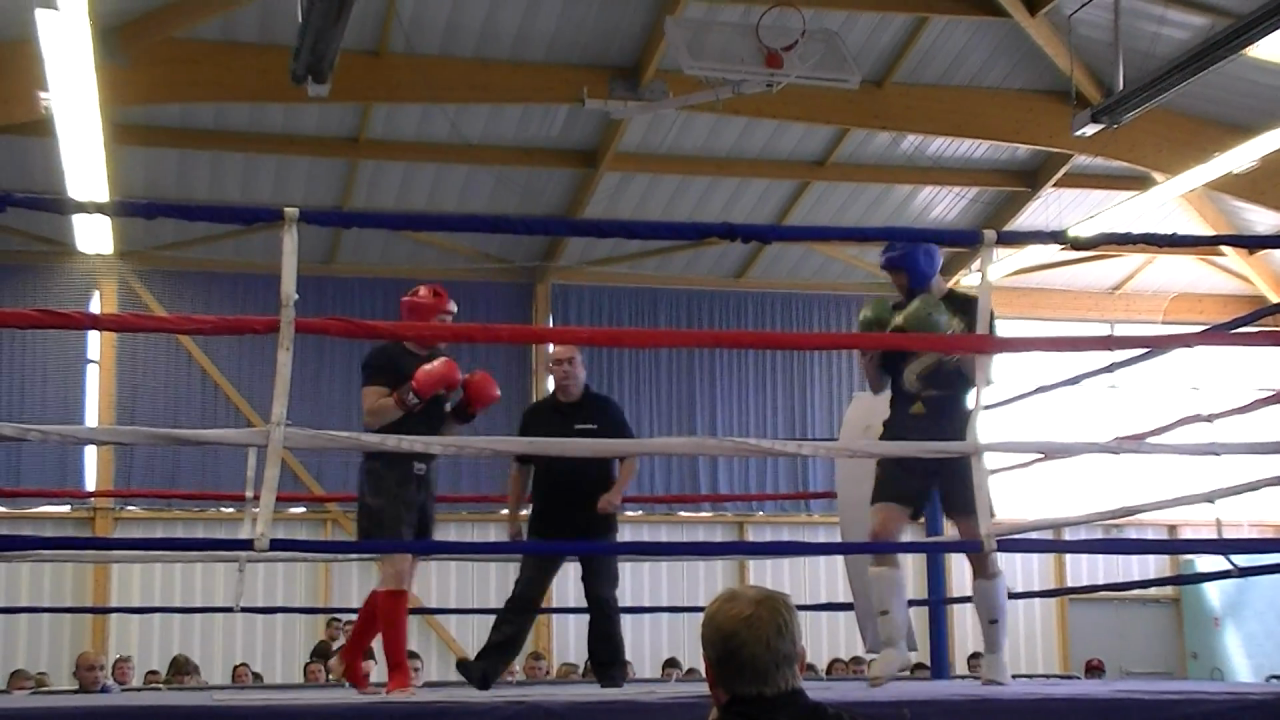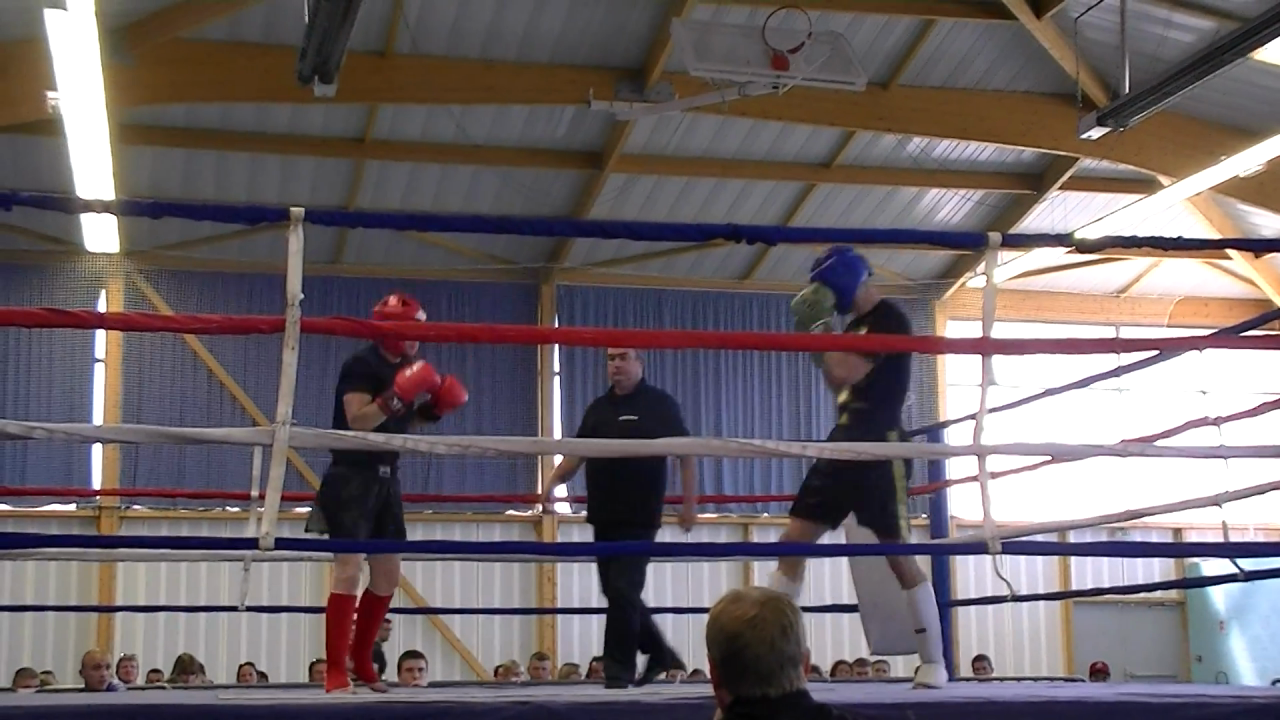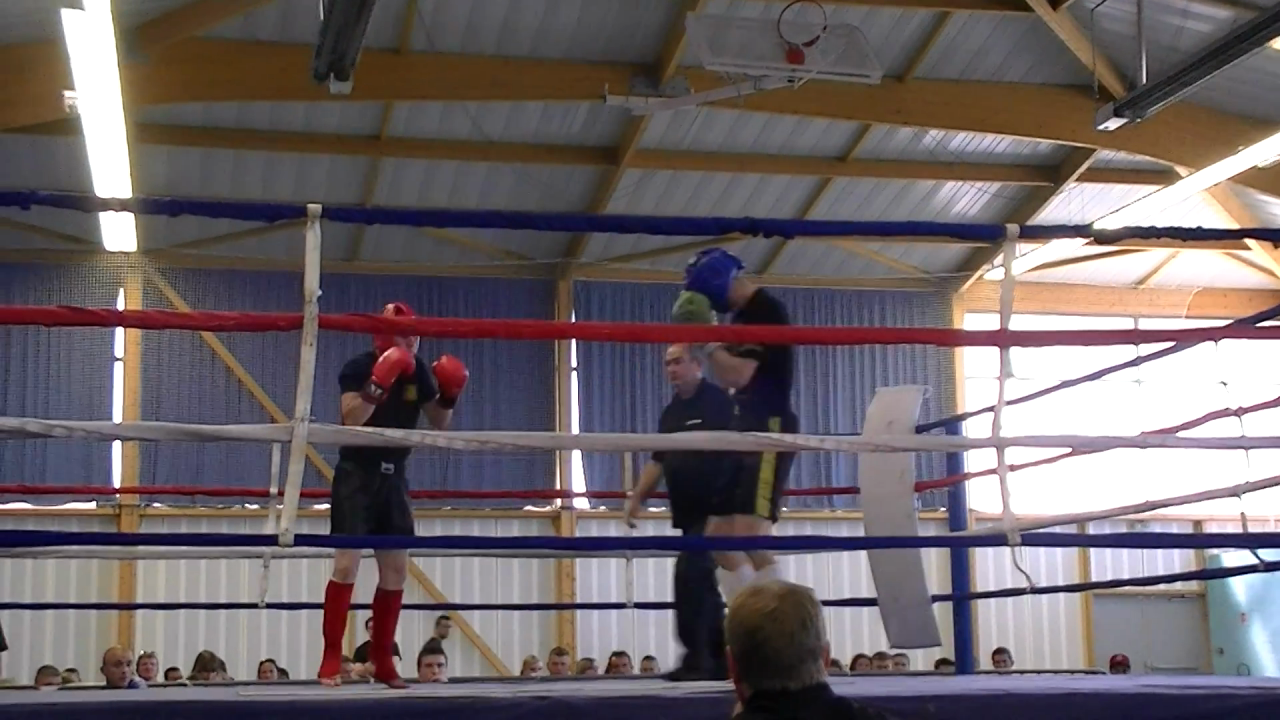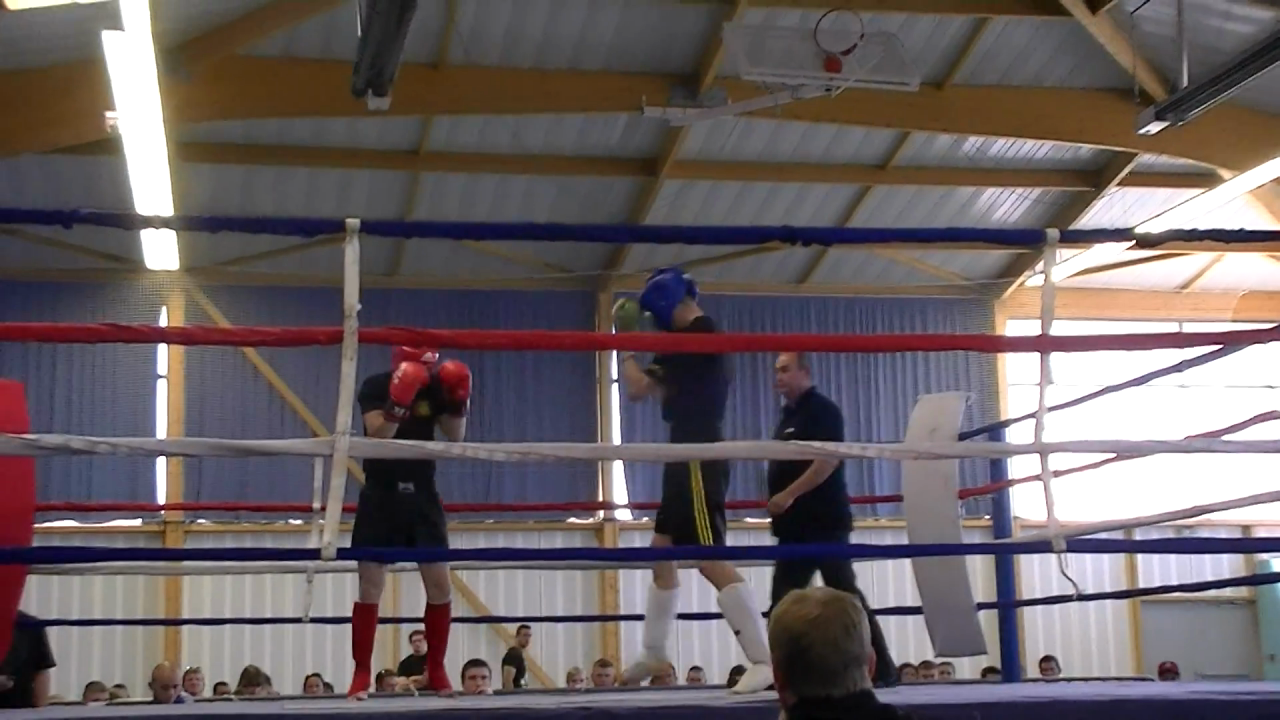
dt=0.4s
person 1, frame 1
left shoulder: (966, 307)
right shoulder: (899, 315)
left elbow: (976, 369)
right elbow: (875, 385)
left wrist: (939, 336)
right wrist: (868, 346)
left hip: (950, 436)
right hip: (902, 436)
left knee: (978, 546)
right knee: (882, 533)
left ankle: (994, 657)
right ankle: (894, 645)
person 1, frame 2
left shoulder: (889, 320)
right shoulder: (856, 322)
left elbow: (849, 373)
left wrist: (819, 334)
right wrist: (819, 337)
left hip: (877, 447)
right hip: (842, 445)
left knee: (900, 559)
right knee: (792, 543)
left ankle: (933, 661)
person 1, frame 3
left shoulder: (764, 309)
right shoulder: (743, 314)
left elbow: (737, 376)
left hip: (770, 430)
right hip: (747, 429)
left knee: (748, 532)
right knee: (720, 539)
person 1, frame 4
left shoulder: (689, 338)
right shoulder: (708, 335)
left elbow: (637, 389)
left wrist: (626, 349)
left hip: (698, 460)
right hip: (693, 459)
left knee: (710, 562)
right knee: (662, 554)
left ankle: (762, 662)
right ankle: (653, 655)
person 2, frame 1
left shoulder: (437, 366)
right shoulder: (384, 358)
left elbow: (444, 428)
right elbow: (372, 416)
left wrist: (468, 407)
right wrist: (418, 389)
left hip: (420, 479)
right hip: (386, 475)
left knee: (397, 580)
right knee: (397, 576)
left ankle: (348, 657)
right ankle: (399, 674)
person 2, frame 2
left shoulder: (407, 369)
right shoulder: (361, 366)
right elbow: (357, 422)
left wrist: (438, 404)
right wrist: (399, 394)
left hip: (384, 480)
right hip: (350, 478)
left knee: (387, 578)
right knee: (349, 576)
left ankle: (361, 658)
right ankle: (336, 671)
person 2, frame 3
left shoulder: (418, 370)
right shoulder: (358, 368)
left elbow: (439, 423)
right elbow: (353, 417)
left wrist: (450, 395)
right wrist: (380, 382)
left hip: (393, 478)
right hip: (357, 475)
left knee: (395, 571)
right knee: (346, 565)
left ankle: (381, 659)
right ankle: (332, 658)
person 2, frame 4
left shoulder: (435, 387)
right shoulder: (375, 386)
left elbow: (456, 434)
right elbow: (379, 433)
left wrist: (460, 398)
right wrist: (400, 400)
left hip: (421, 494)
right hip: (381, 493)
left knee: (439, 584)
right knee: (370, 586)
left ankle: (435, 669)
right ankle: (362, 672)
person 3, frame 1
left shoulder: (606, 410)
right shoulder: (535, 415)
left elbow: (630, 457)
right elbow: (521, 467)
left wrist: (617, 492)
right wrist: (513, 516)
left hip: (595, 523)
right hip: (547, 524)
left knee: (602, 597)
right knee: (525, 595)
left ankle: (610, 670)
right ankle: (487, 666)
person 3, frame 2
left shoulder: (659, 403)
right shoulder: (598, 408)
left elbow: (684, 452)
right elbow: (578, 453)
left wrist: (690, 500)
right wrist: (552, 482)
left hip: (639, 515)
right hip: (605, 515)
left knee: (622, 590)
right knee: (614, 590)
left ankle: (618, 669)
right ankle: (659, 653)
person 3, frame 3
left shoulder: (721, 401)
right shoulder: (670, 413)
right elbow: (658, 463)
right wrist: (636, 498)
left hip: (718, 510)
right hip: (690, 513)
left knee: (689, 574)
right knee: (704, 584)
left ankle: (695, 657)
right ankle: (720, 660)
person 3, frame 4
left shoulder: (821, 409)
right shoulder: (789, 414)
left elbow: (828, 460)
left wrist: (789, 495)
right wrist: (784, 500)
left hip: (823, 523)
right hip: (797, 527)
left knee: (843, 593)
right knee: (784, 599)
left ankle: (881, 669)
